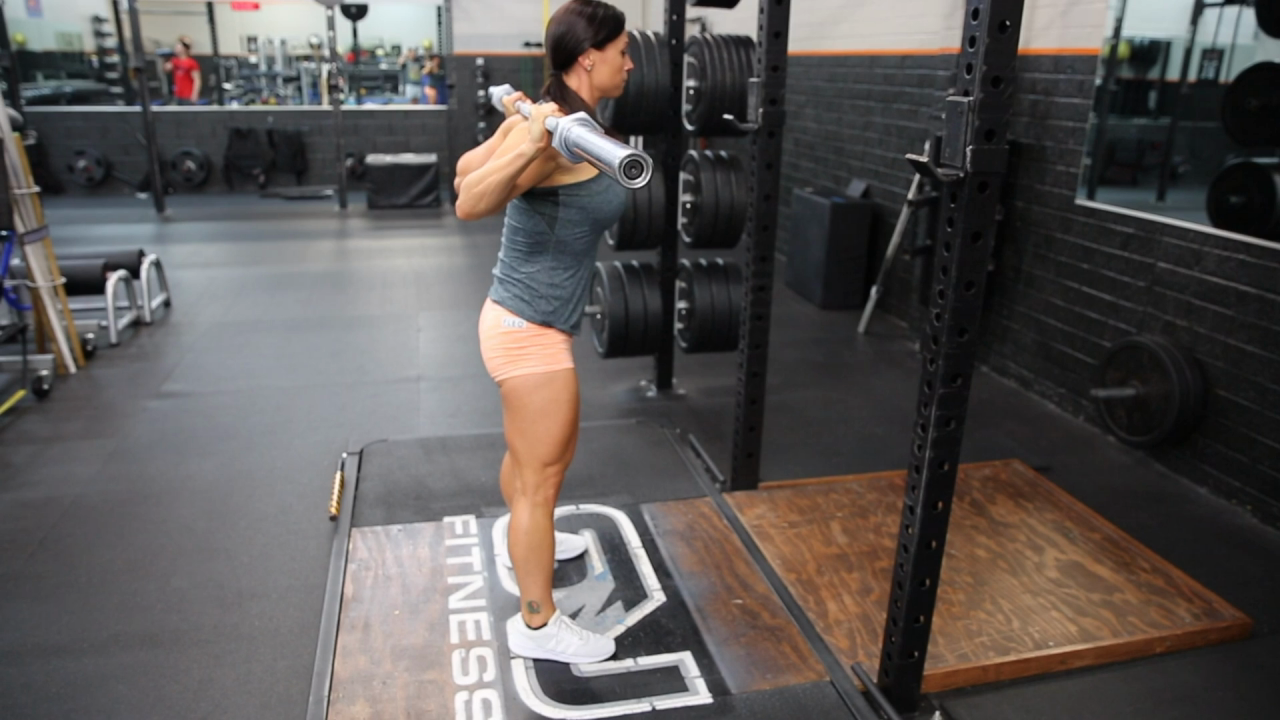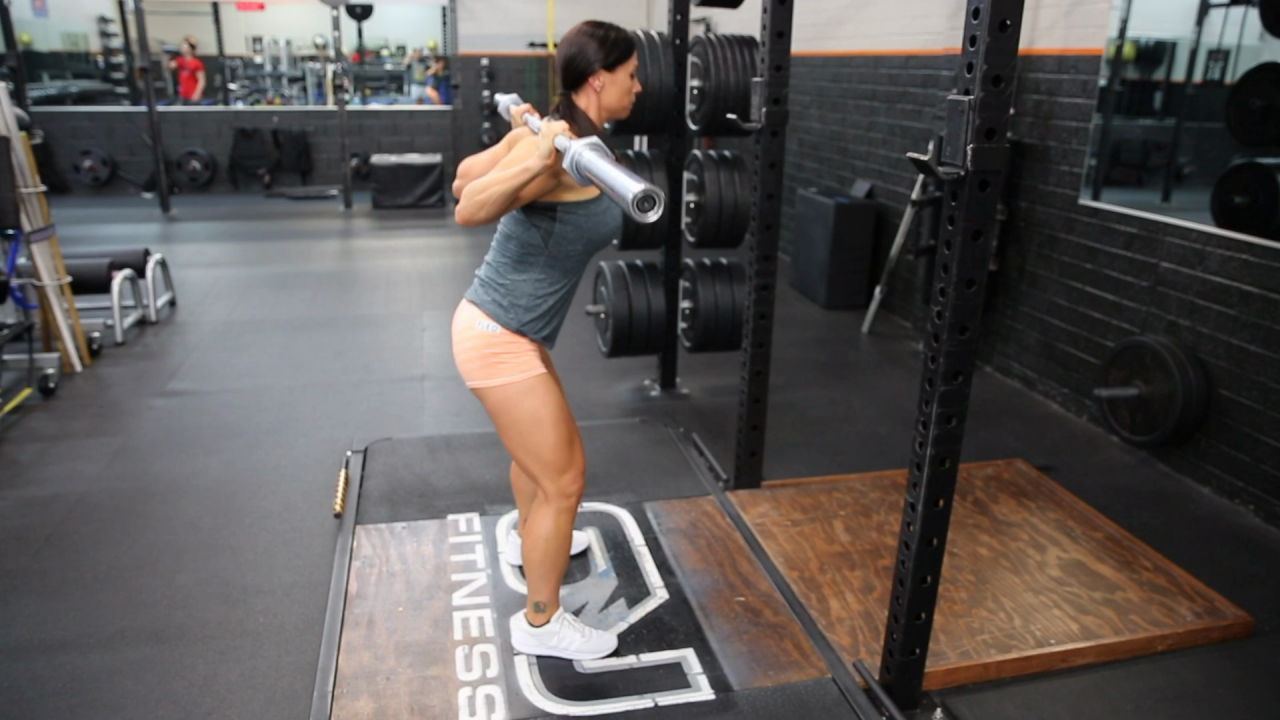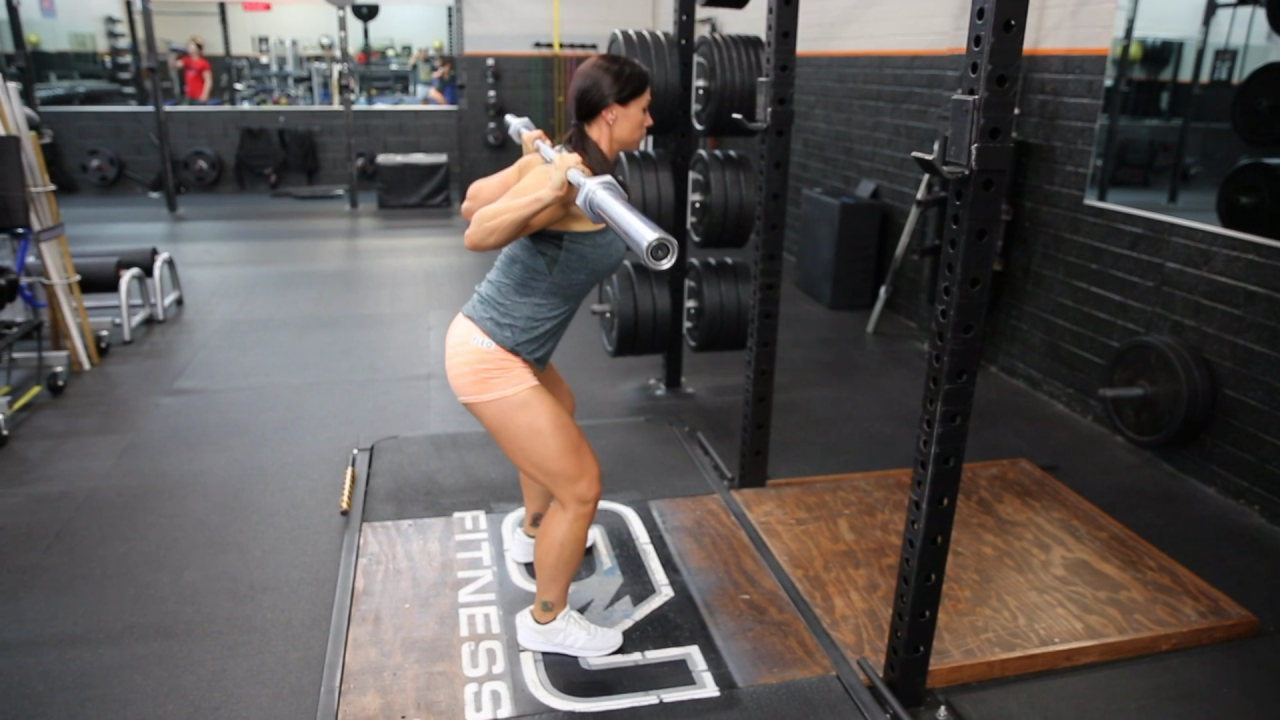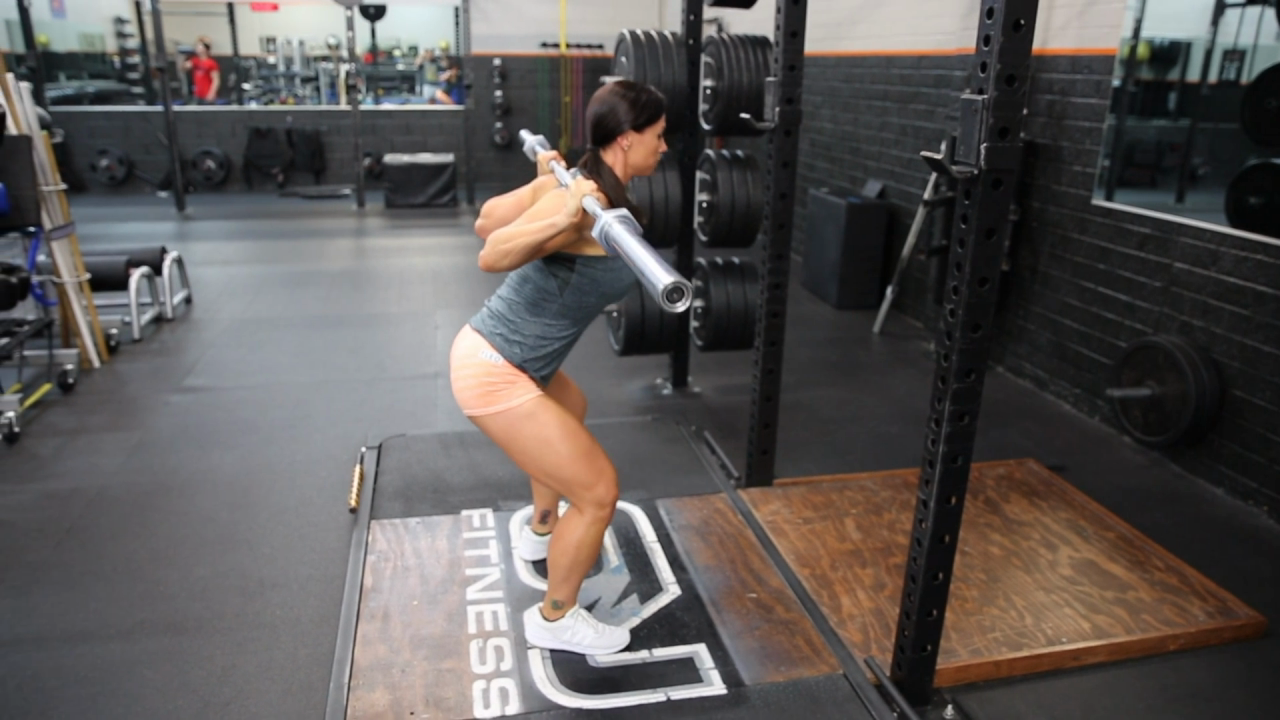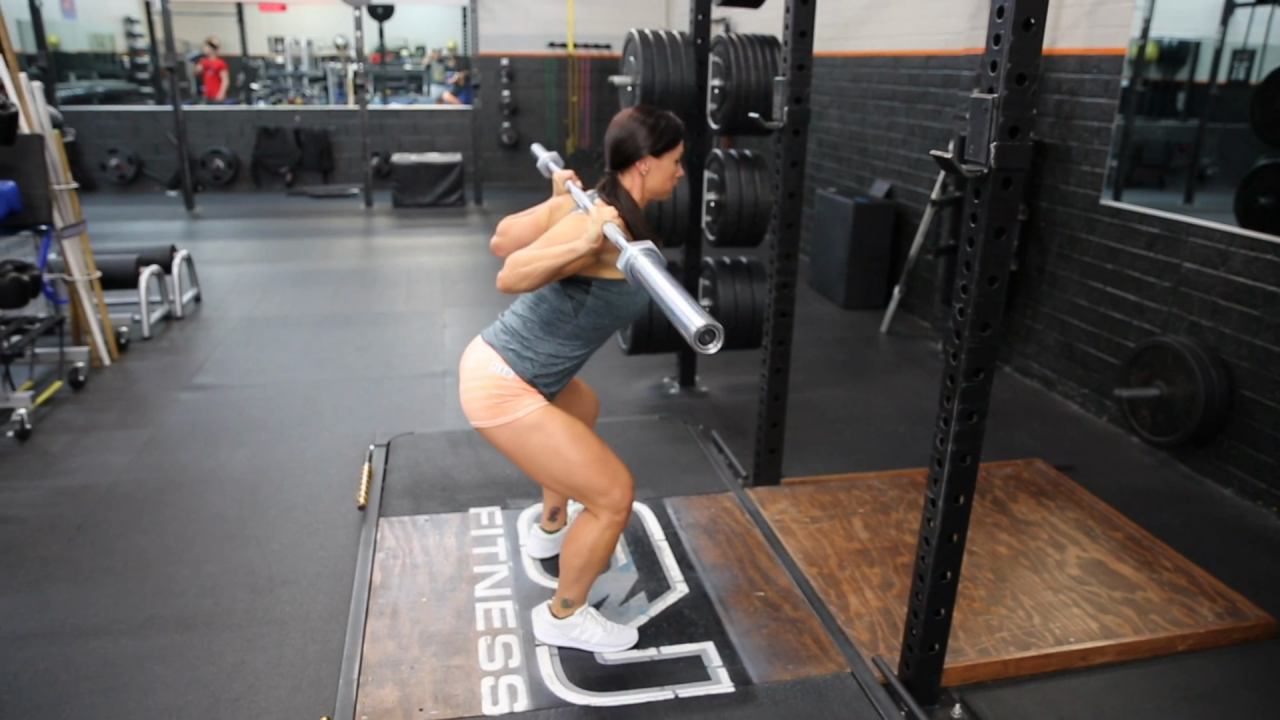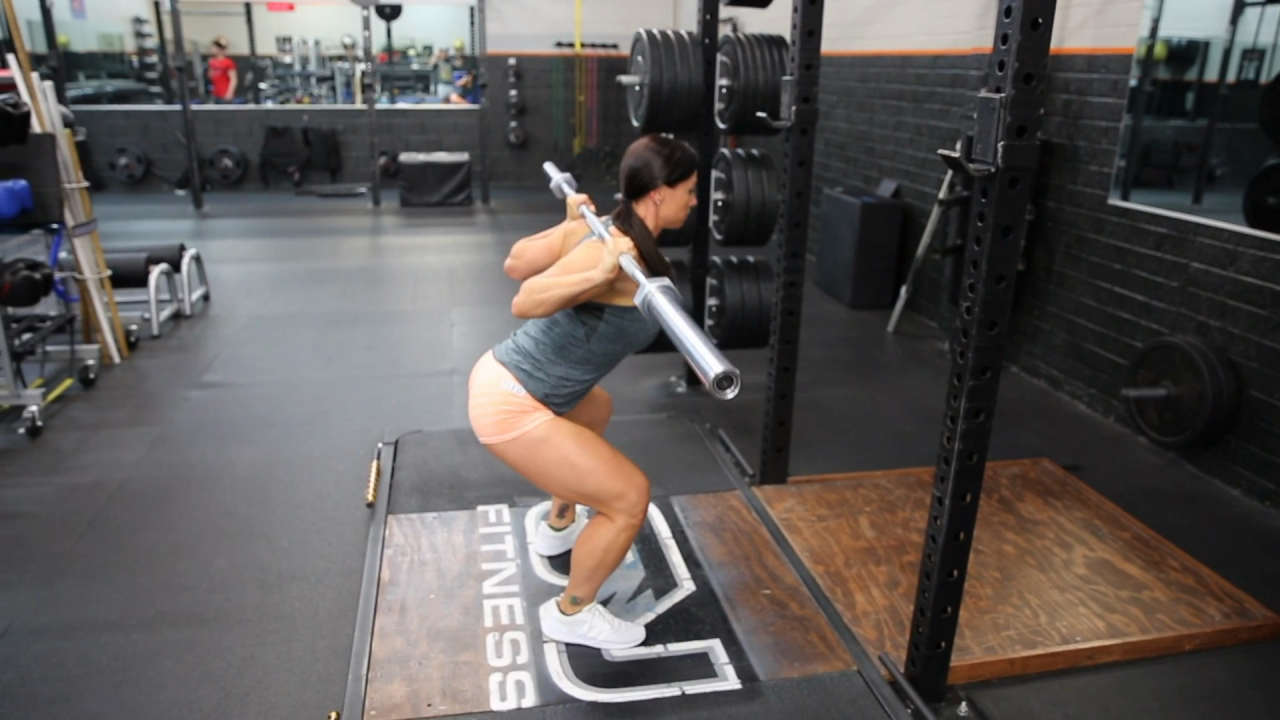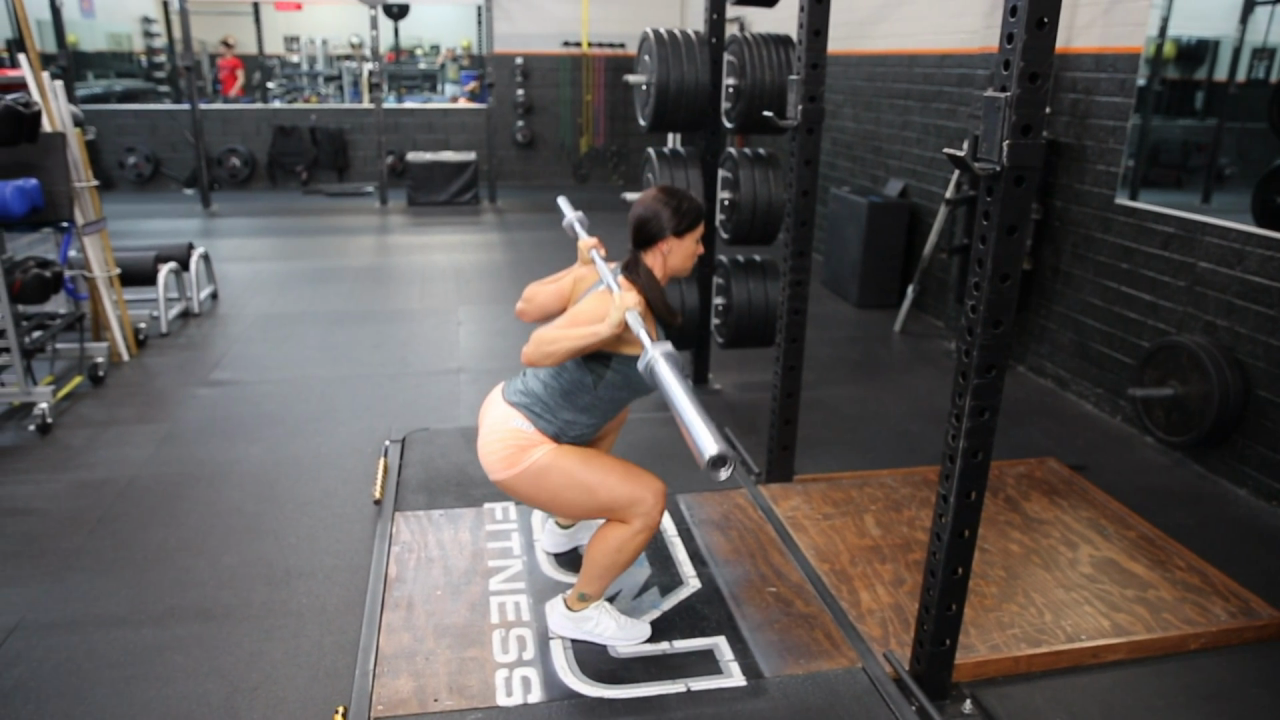
dt=0.4s
person 1, frame 1
left shoulder: (543, 118)
right shoulder: (562, 135)
left elbow: (463, 175)
right elbow: (469, 205)
left wrist: (513, 125)
right wrist: (528, 146)
left hip: (519, 317)
right hip: (532, 330)
left knee: (528, 450)
right knee: (541, 479)
left ankle: (524, 541)
right ankle: (537, 625)
person 1, frame 2
left shoulder: (546, 133)
right shoulder: (565, 153)
left elbow: (462, 180)
right elbow: (469, 211)
left wrist: (520, 137)
right wrist: (535, 163)
left hip: (498, 324)
right hip: (502, 339)
left knee: (540, 444)
right knee: (563, 482)
left ankle: (527, 537)
right ankle: (541, 622)
person 1, frame 3
left shoulder: (558, 163)
right shoulder: (574, 183)
left elbow: (471, 205)
right elbow: (478, 235)
left wrist: (531, 161)
right wrist: (544, 194)
left hip: (496, 341)
right hip: (492, 358)
left knee: (560, 415)
right knee: (580, 488)
left ankle: (533, 533)
right ankle: (547, 620)
person 1, frame 4
left shoulder: (570, 184)
right shoulder: (589, 205)
left elbow: (485, 222)
right elbow: (492, 256)
left wrist: (543, 182)
right wrist: (561, 220)
left hip: (495, 352)
right hip: (495, 374)
left knee: (571, 412)
right knee: (598, 491)
left ankle: (541, 531)
right ankle: (555, 619)
person 1, frame 5
left shoulder: (579, 204)
right shoulder: (603, 227)
left elbow: (501, 241)
right elbow: (510, 277)
left wrist: (559, 199)
right wrist: (583, 245)
left hip: (502, 362)
right hip: (502, 387)
left knee: (583, 411)
right knee: (613, 494)
left ankle: (552, 528)
right ankle: (563, 616)
person 1, frame 6
left shoulder: (594, 230)
right shoulder: (609, 250)
left elbow: (514, 262)
right elbow: (525, 302)
left wrist: (570, 222)
right wrist: (599, 276)
left hip: (504, 378)
right hip: (510, 406)
left knee: (596, 411)
right knee: (629, 497)
left ankle: (559, 526)
right ankle: (571, 614)
person 1, frame 7
left shoulder: (604, 275)
right shoulder: (619, 301)
left elbow: (526, 306)
right elbow: (534, 352)
left wrist: (580, 265)
right wrist: (606, 329)
left hip: (511, 411)
right hip: (516, 444)
left knee: (611, 414)
right knee: (646, 500)
left ankle: (566, 524)
right ankle: (578, 610)
